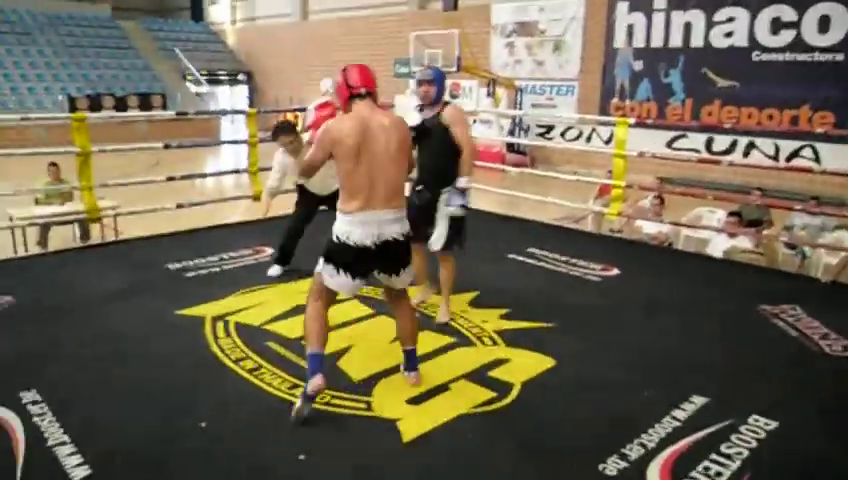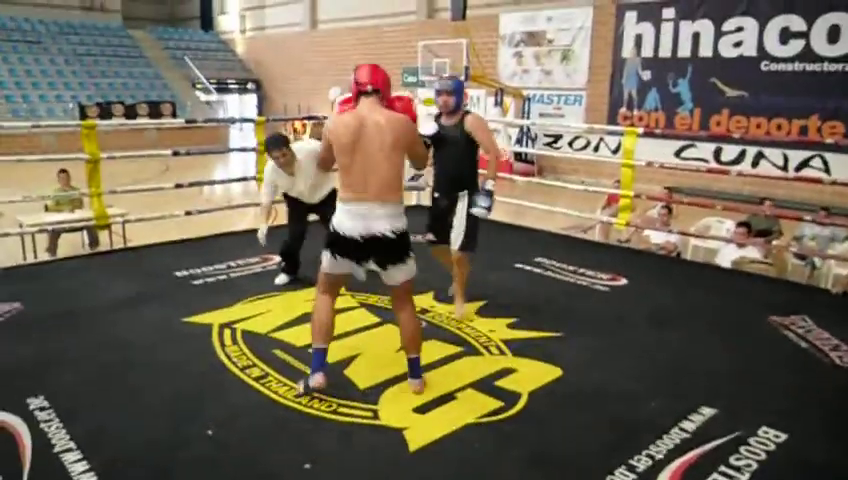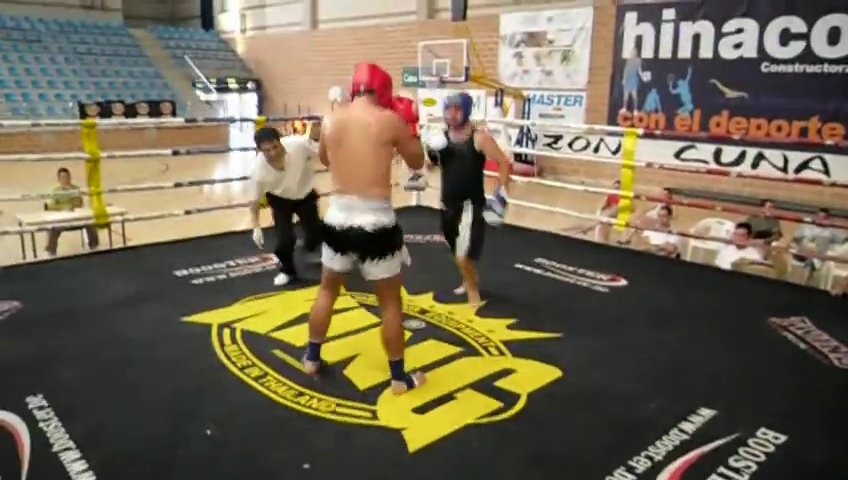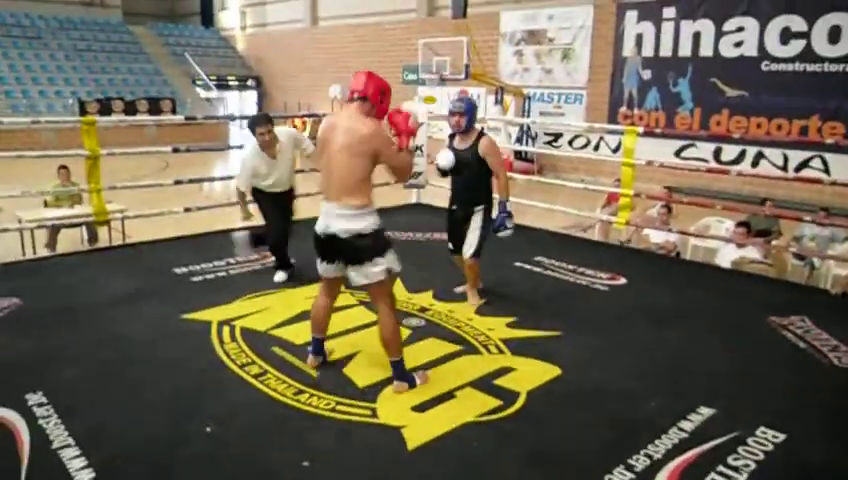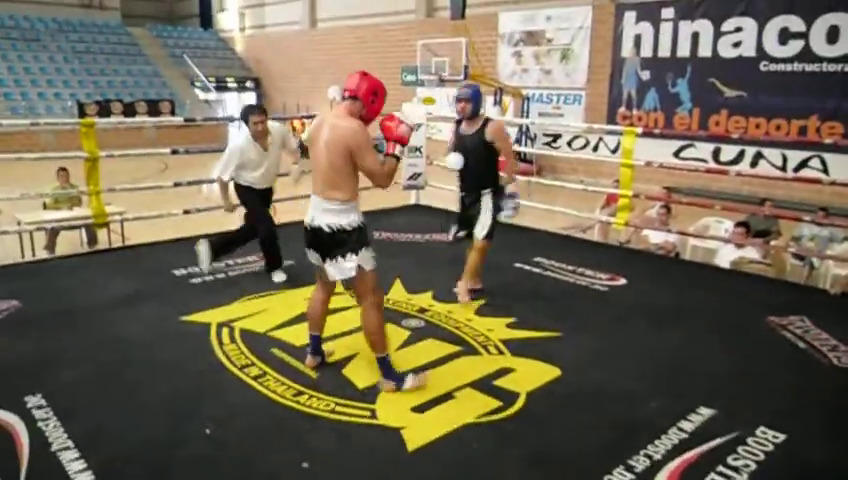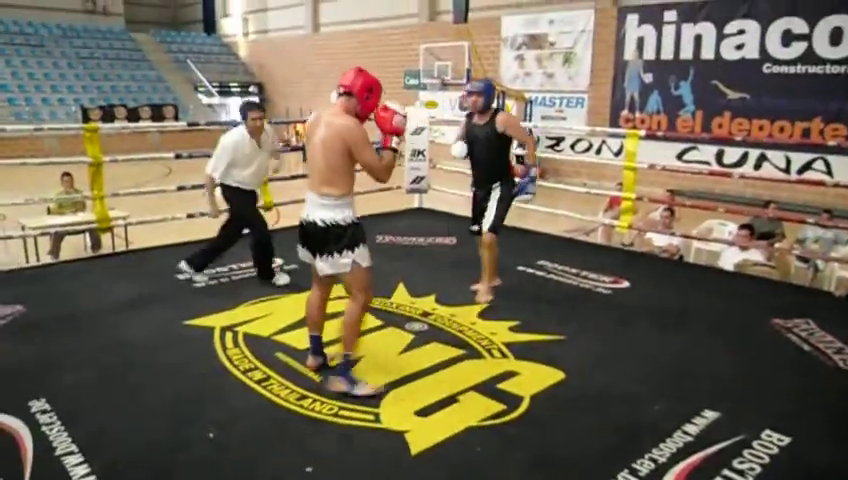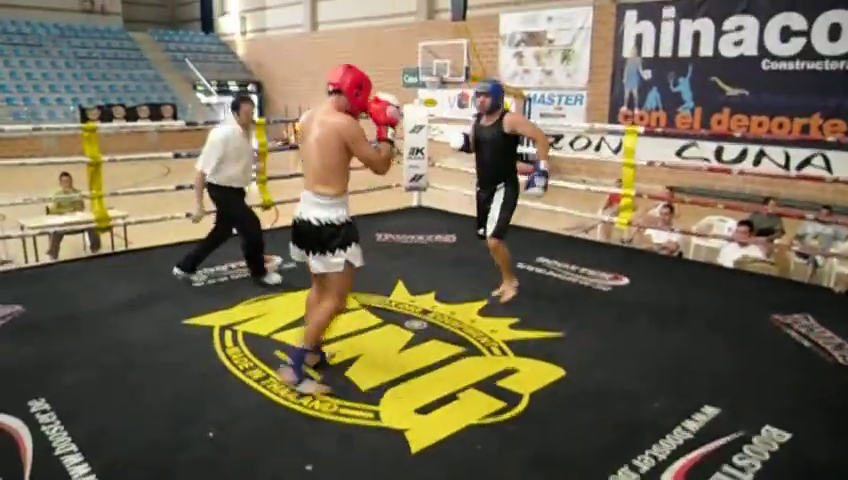
dt=0.1s
person 1, frame 1
left shoulder: (334, 129)
right shoulder: (398, 125)
left elbow: (306, 170)
left wrist: (317, 133)
left hip: (352, 233)
right hip: (394, 229)
left knee: (317, 300)
right knee: (399, 298)
left ankle: (314, 376)
right ankle: (411, 367)
person 1, frame 2
left shoulder: (337, 123)
right shoulder: (399, 122)
left elbow: (323, 163)
right elbow: (420, 162)
left hip: (346, 224)
right hip: (388, 225)
left knee: (326, 293)
right knee: (404, 302)
left ankle: (317, 370)
right ankle: (415, 373)
person 1, frame 3
left shoulder: (332, 121)
right shoulder: (391, 120)
right elbow: (417, 162)
right wrist: (410, 126)
left hip: (339, 217)
right hip: (376, 220)
left knee: (328, 290)
right knee: (390, 302)
left ankle: (312, 358)
right ankle: (399, 376)
person 1, frame 4
left shoulder: (326, 126)
right shoulder: (370, 131)
right elbow: (403, 173)
right wrist: (406, 138)
left hip: (327, 223)
right hip: (359, 227)
left knee: (327, 290)
right knee: (385, 304)
left ankle: (315, 351)
right ankle: (401, 375)
person 1, frame 5
left shoulder: (317, 123)
right shoulder: (353, 129)
right elbow: (382, 180)
right wrist: (396, 144)
left hip: (316, 217)
right hip: (342, 221)
left knee: (324, 286)
right knee: (371, 299)
left ankle: (314, 352)
right ankle: (390, 375)
person 1, frame 6
left shoulder: (315, 119)
right shoulder: (350, 127)
right elbow: (381, 174)
right wrist: (393, 137)
left hip: (312, 213)
right hip: (337, 218)
left knee: (321, 286)
right knee: (360, 297)
left ankle: (314, 353)
right ankle: (343, 374)
person 1, frame 7
left shoulder: (308, 118)
right shoulder: (345, 125)
right elbow: (380, 166)
right wrist: (387, 128)
left hip: (306, 212)
right hip: (331, 218)
left knee: (320, 285)
right knee: (334, 299)
left ankle: (312, 352)
right ankle: (294, 369)
person 2, frame 1
left shoulder: (451, 112)
right shoulder: (418, 113)
left elbow: (468, 150)
left wrist: (460, 187)
right wrist: (409, 135)
left hip: (446, 192)
right hip: (421, 188)
left knee: (443, 250)
right knee: (415, 241)
left ankle: (445, 304)
right ankle: (424, 287)
person 2, frame 2
left shoulder: (471, 121)
right shoulder: (436, 121)
left elbow: (494, 155)
left wrist: (487, 189)
right wrist: (424, 140)
left hip: (464, 195)
right hip: (440, 194)
left knee: (458, 250)
right knee: (437, 245)
left ankle: (459, 299)
right ankle: (457, 278)
person 2, frame 3
left shoulder: (479, 138)
right shoulder: (443, 135)
left elbow: (504, 165)
right elbow: (434, 164)
left wrist: (500, 197)
right wrist: (433, 154)
left hip: (470, 205)
right hip: (448, 204)
left knee: (464, 257)
right knee: (455, 250)
left ankle: (473, 294)
right ankle: (470, 280)
person 2, frame 4
left shoulder: (484, 142)
right shoulder: (451, 139)
left elbow: (501, 176)
right elbow: (445, 169)
left wrist: (504, 209)
right wrist: (442, 167)
left hip: (479, 209)
right hip: (456, 206)
left knee: (469, 257)
right knee: (457, 253)
left ankle: (472, 292)
right ankle: (474, 282)
person 2, frame 5
left shoulder: (492, 128)
right shoulder: (458, 126)
left elbow: (509, 158)
right elbow: (451, 149)
left wrist: (507, 190)
right wrist: (452, 156)
left hip: (487, 193)
right hip: (466, 193)
left knee: (480, 241)
right knee: (467, 238)
left ankle: (465, 283)
right ankle: (474, 280)
person 2, frame 6
left shoulder: (502, 119)
right shoulder: (469, 119)
left elbow: (529, 142)
right elbow: (463, 142)
left wrist: (530, 172)
right wrist: (458, 147)
left hip: (500, 186)
right hip: (479, 186)
left knee: (487, 235)
right knee: (482, 236)
left ankle: (485, 283)
right ankle: (491, 279)
person 2, frame 7
left shoulder: (510, 120)
right shoulder: (477, 120)
left elbow: (542, 139)
left wrist: (540, 168)
right wrist: (463, 143)
left hip: (504, 188)
right hip: (484, 188)
left knee: (494, 240)
right knee: (489, 239)
left ankle: (510, 280)
right ankle: (505, 281)
person 3, frame 1
right shoulder: (281, 157)
right elbow: (272, 186)
right wrist: (266, 200)
left hip: (334, 189)
right hip: (309, 190)
right knee: (295, 226)
right ankle: (281, 261)
person 3, frame 2
left shoulder: (309, 149)
right shoulder: (271, 171)
right elbow: (267, 201)
right wrist: (263, 225)
left hip: (325, 196)
right hip: (297, 200)
right knee: (295, 235)
right ankle: (289, 270)
person 3, frame 3
left shoulder: (297, 144)
right shoulder: (259, 167)
right elbow: (254, 198)
right wrist: (256, 227)
left hip: (305, 194)
right hip: (279, 199)
left knee: (314, 231)
right knee: (285, 238)
left ankle: (311, 249)
right ankle: (287, 270)
person 3, frame 4
left shoulder: (290, 135)
right shoulder: (250, 155)
left elbow: (308, 148)
right elbow: (241, 186)
right wrist: (244, 210)
left hip: (286, 189)
right hip: (265, 193)
left knee: (283, 228)
right knee: (276, 230)
left ankle: (250, 239)
right ankle: (283, 266)
person 3, frame 5
left shoulder: (278, 129)
right shoulder: (238, 145)
left elbow: (292, 147)
right elbow: (221, 175)
left wrist: (295, 158)
right wrist: (226, 201)
left hip: (266, 188)
right hip: (247, 189)
left knee: (252, 229)
right knee: (267, 228)
left ankle: (212, 247)
right ankle: (274, 267)
person 3, frame 6
left shoulder: (267, 132)
right shoulder: (232, 141)
left elbow: (273, 151)
right elbow: (211, 174)
left wrist: (276, 161)
right wrist: (211, 204)
left hip: (249, 190)
right hip: (235, 190)
left knee: (232, 231)
right knee: (260, 229)
left ankle: (193, 263)
right ankle: (268, 274)
person 3, frame 7
left shoulder: (250, 129)
right shoulder: (222, 135)
right elbow: (202, 170)
left wrist: (253, 166)
right wrist: (198, 204)
left hip: (236, 188)
right hip: (222, 189)
left knee: (222, 232)
right knee: (251, 226)
left ankle: (186, 267)
right ankle: (259, 272)
